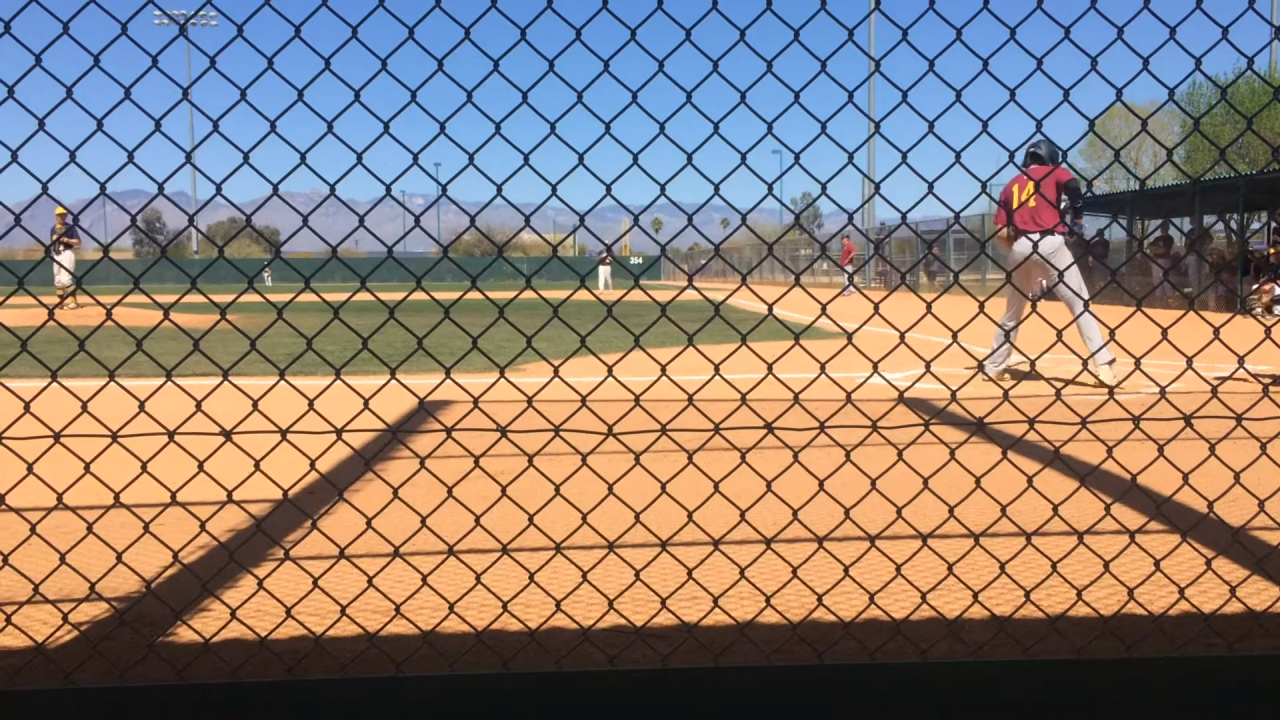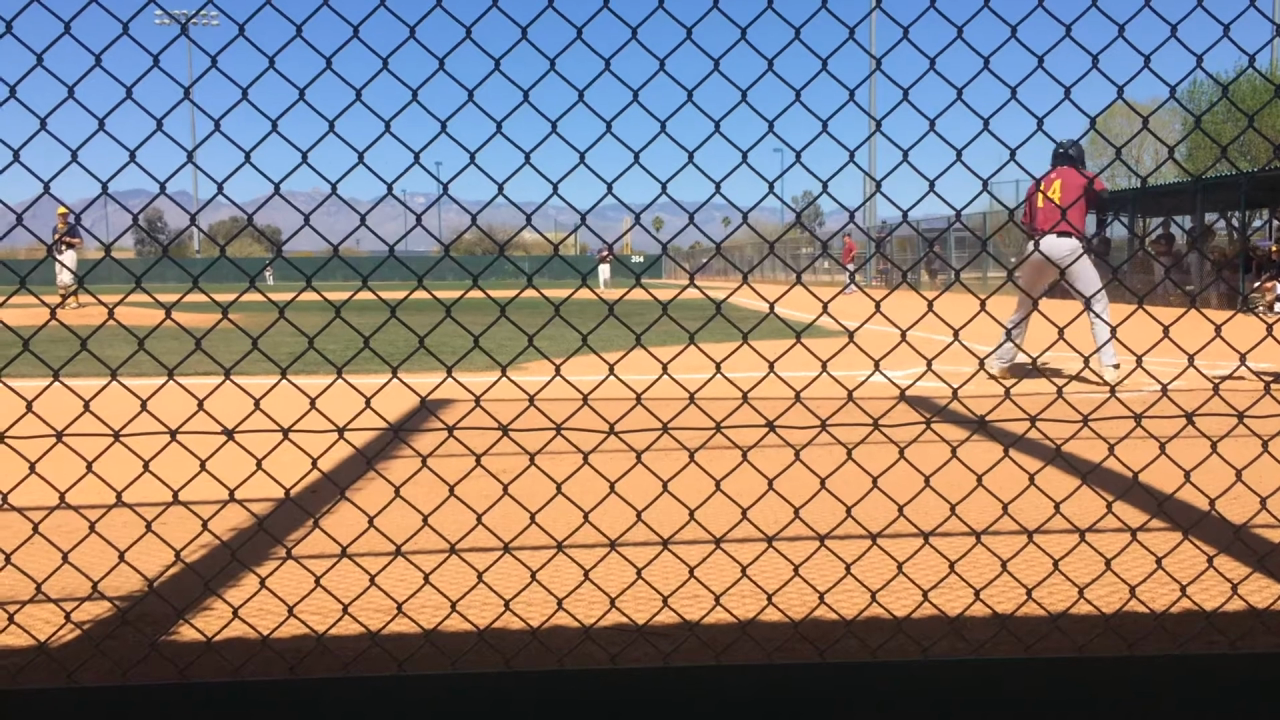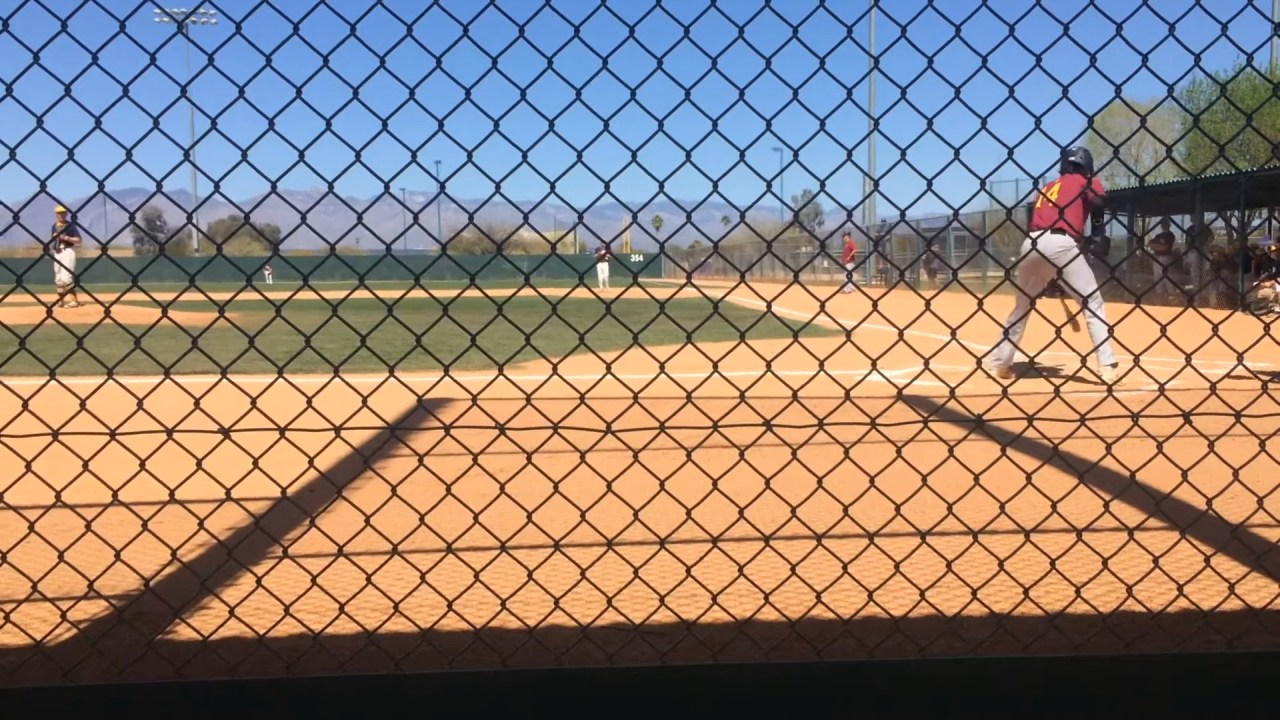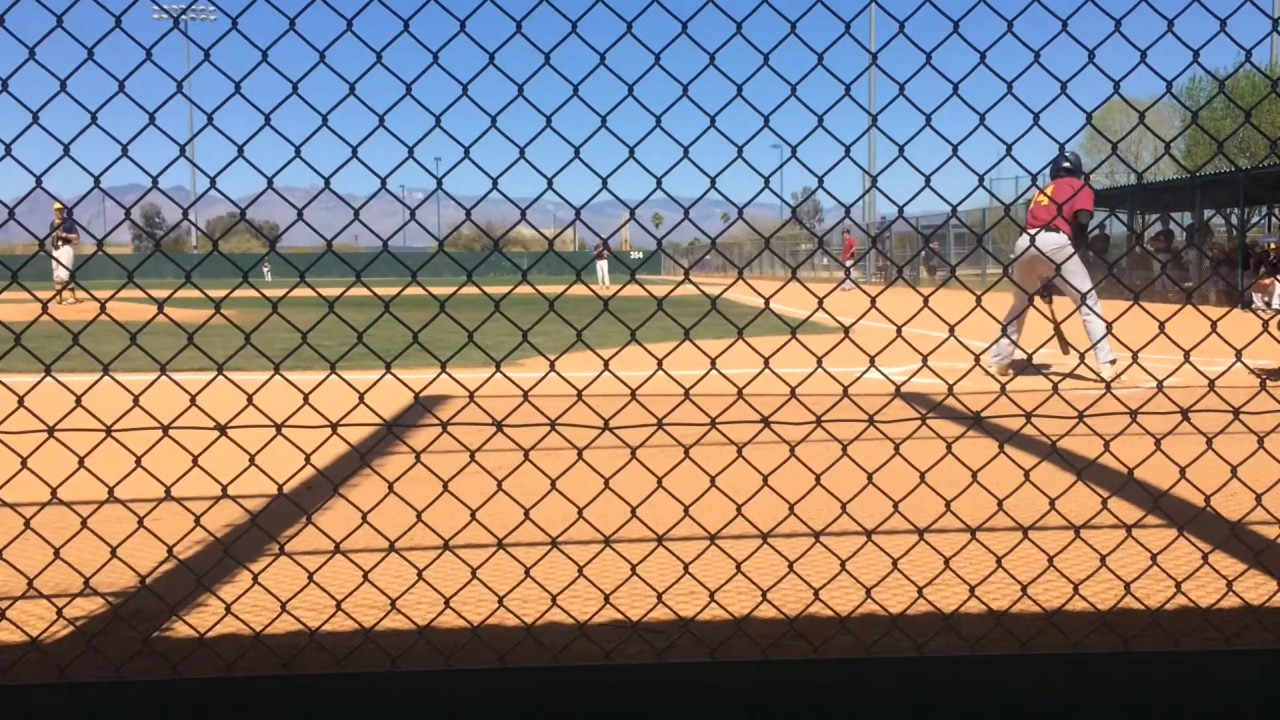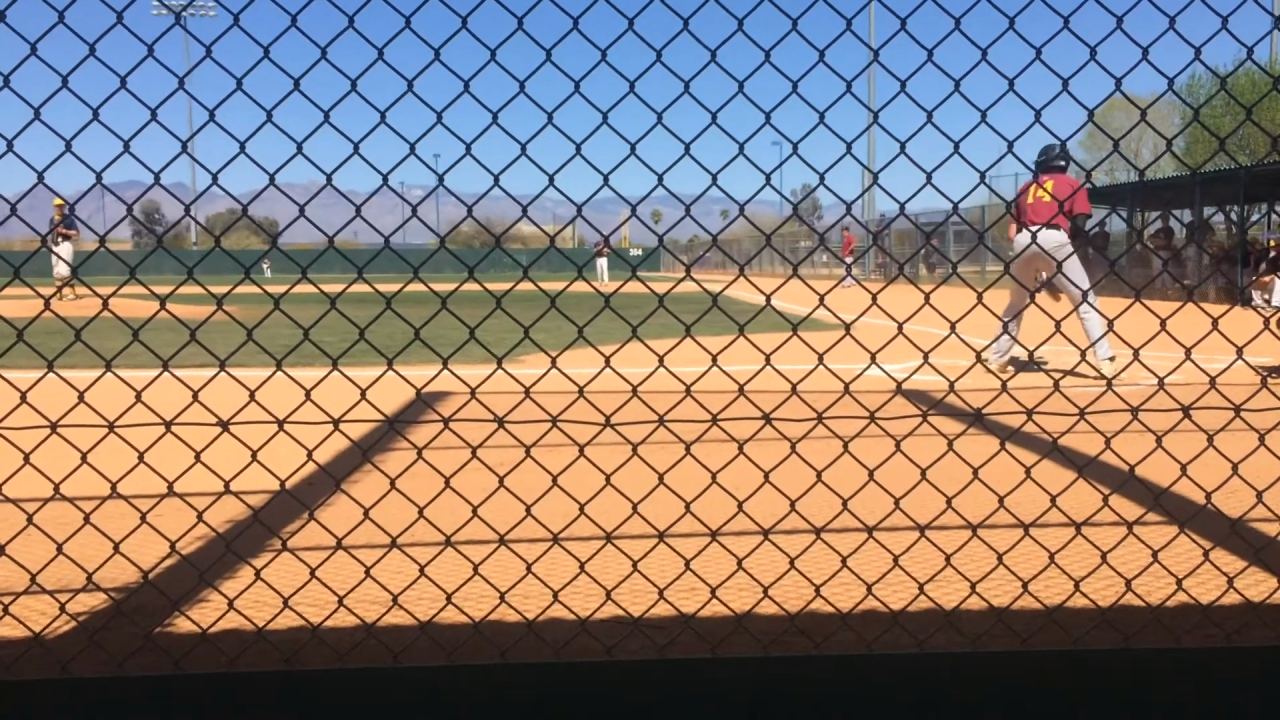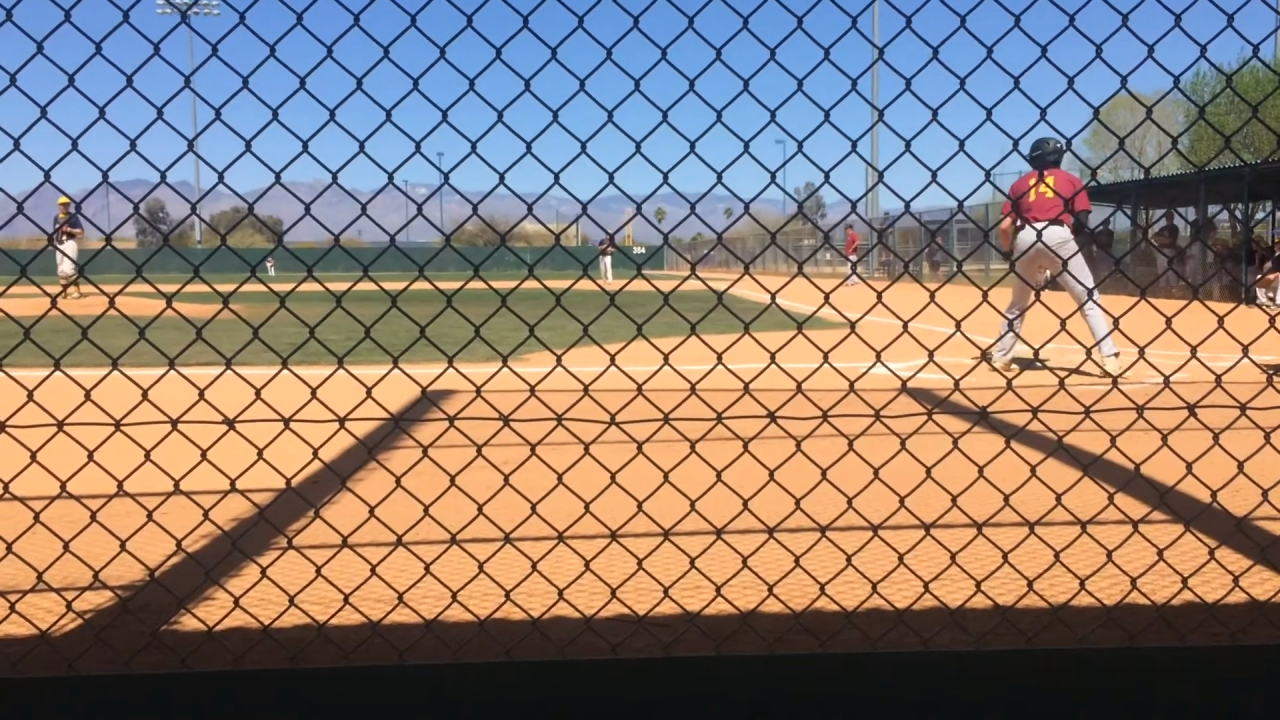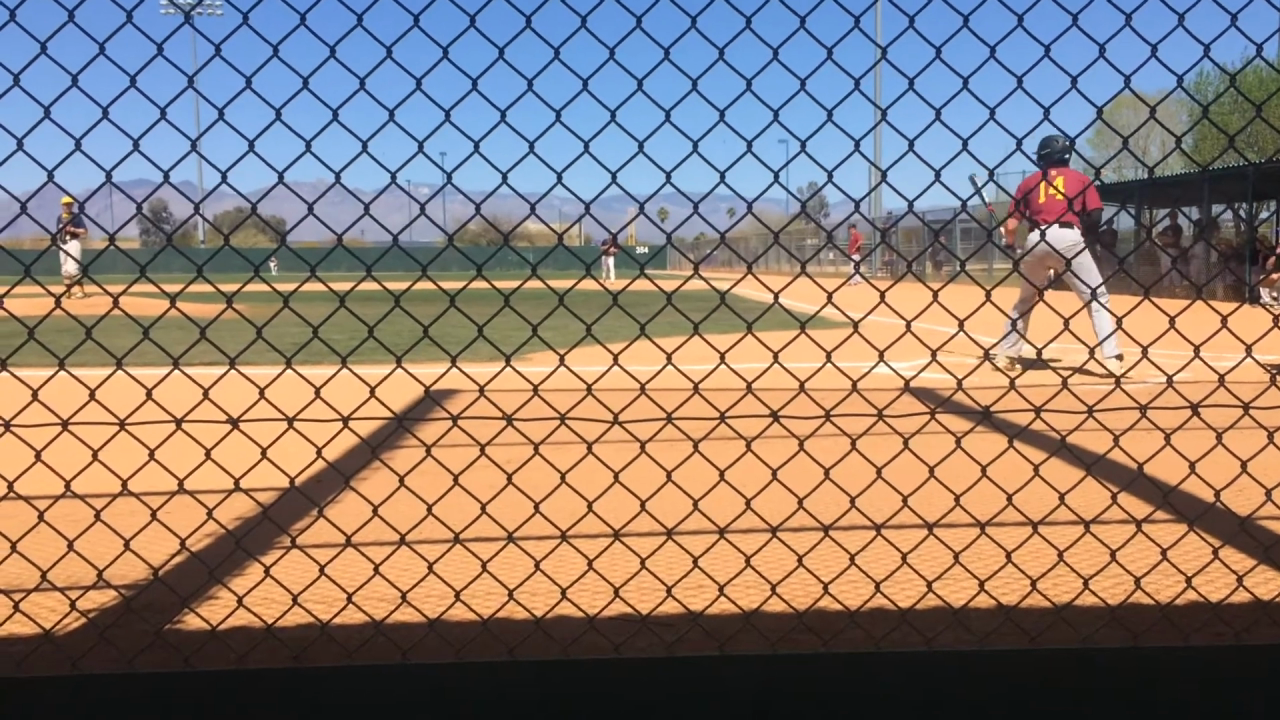
dt=0.2s
person 1, frame 1
left shoulder: (1010, 186)
right shoulder: (1055, 172)
left elbow: (1002, 232)
right elbow: (1073, 186)
right wrist: (1076, 218)
left hip: (1020, 248)
right hip: (1050, 244)
left knee: (1013, 312)
right knee: (1082, 306)
left ankle: (993, 367)
right ankle: (1103, 367)
person 1, frame 2
left shoulder: (1037, 183)
right shoulder: (1083, 176)
left elbow: (1027, 226)
right elbow: (1102, 195)
right wrist: (1101, 231)
left hip: (1036, 246)
right hip: (1068, 245)
left knee: (1023, 308)
right knee: (1098, 305)
left ankle: (999, 364)
right ankle: (1109, 368)
person 1, frame 3
left shoulder: (1047, 188)
right shoulder: (1086, 181)
right elbow: (1096, 201)
left wrist: (1047, 275)
right wrist: (1096, 236)
left hip: (1030, 244)
right hip: (1061, 243)
left knee: (1021, 307)
right knee: (1093, 304)
left ankle: (998, 364)
right ankle: (1107, 367)
person 1, frame 4
left shoulder: (1039, 191)
right shoulder: (1079, 186)
right elbow: (1082, 220)
left wrist: (1042, 275)
right wrist: (1074, 243)
left hip: (1024, 243)
right hip: (1055, 241)
left knee: (1020, 304)
right knee: (1088, 301)
left ankle: (998, 362)
right ankle: (1106, 364)
person 1, frame 5
left shoulder: (1026, 187)
right shoulder: (1073, 185)
left elbow: (1012, 230)
right elbow: (1080, 224)
left wrist: (1020, 262)
left hip: (1023, 242)
right hip: (1054, 239)
left knee: (1016, 304)
right knee: (1085, 300)
left ankle: (997, 359)
right ankle: (1104, 361)
person 1, frame 6
left shoulder: (1020, 183)
right shoulder: (1071, 180)
left elbow: (1004, 225)
right elbow: (1082, 220)
left wrist: (1008, 250)
left hip: (1026, 237)
right hip: (1058, 236)
left knee: (1018, 301)
right knee: (1088, 297)
left ankle: (1001, 358)
right ankle: (1109, 357)
person 1, frame 7
left shoulder: (1028, 182)
right shoulder: (1081, 178)
left elbow: (1012, 226)
right elbow: (1095, 217)
left wrist: (1009, 242)
left hip: (1036, 240)
right hip: (1068, 237)
left knee: (1025, 301)
right knee: (1097, 298)
left ankle: (1005, 356)
right ankle: (1112, 359)
